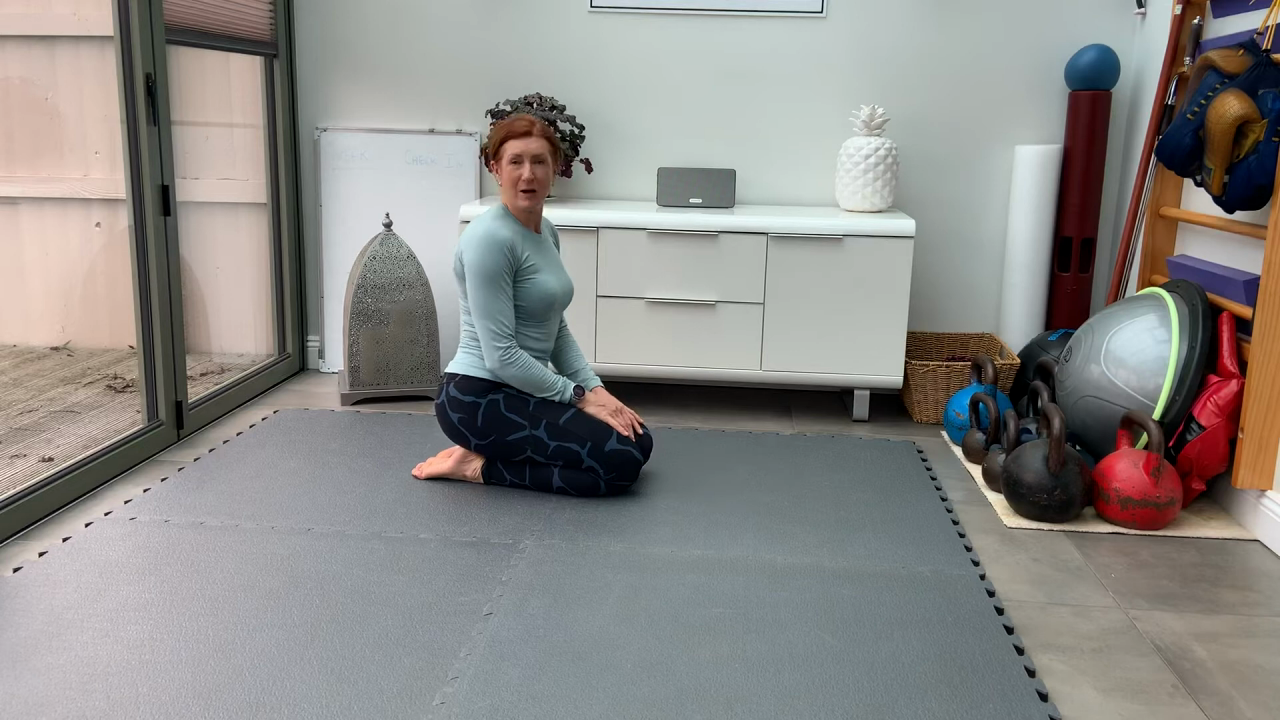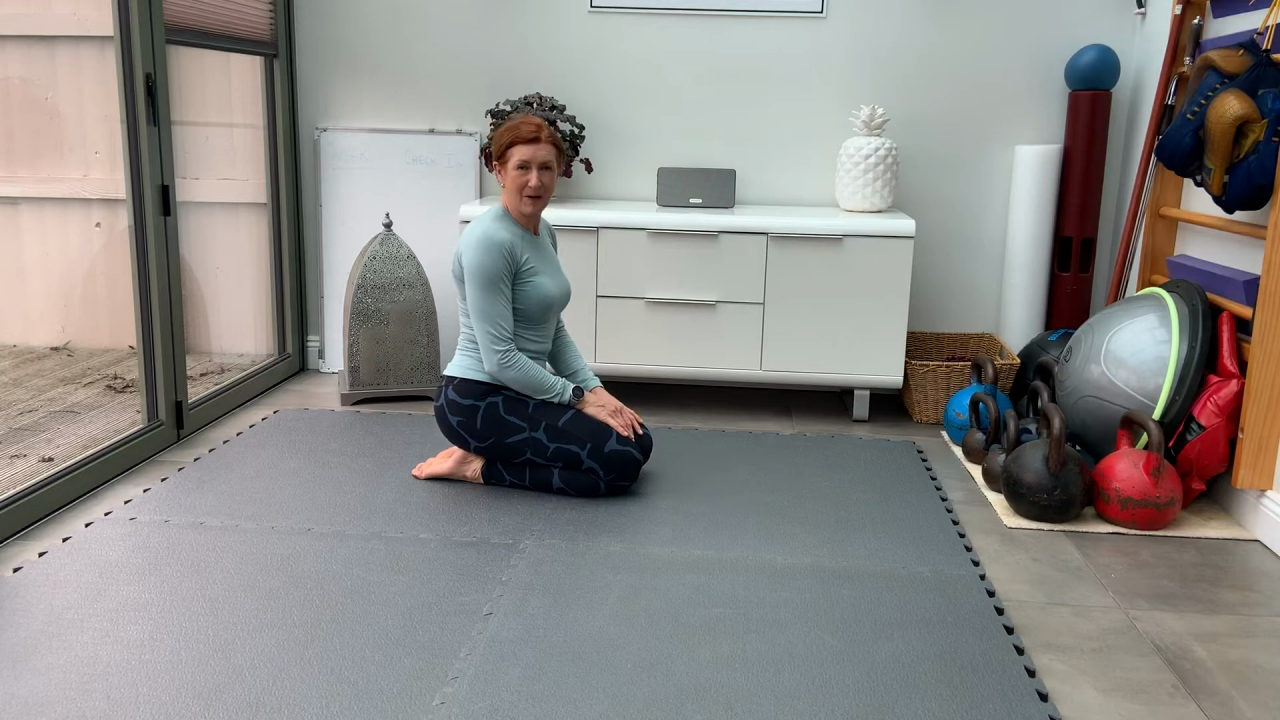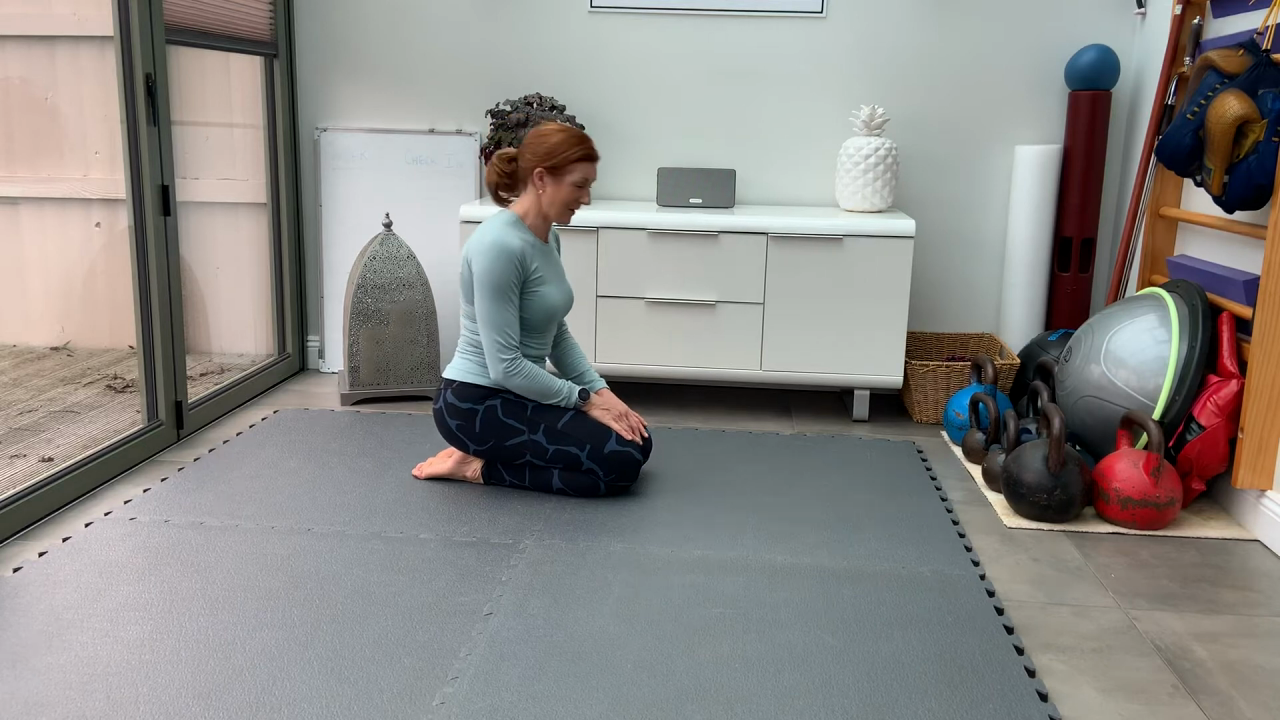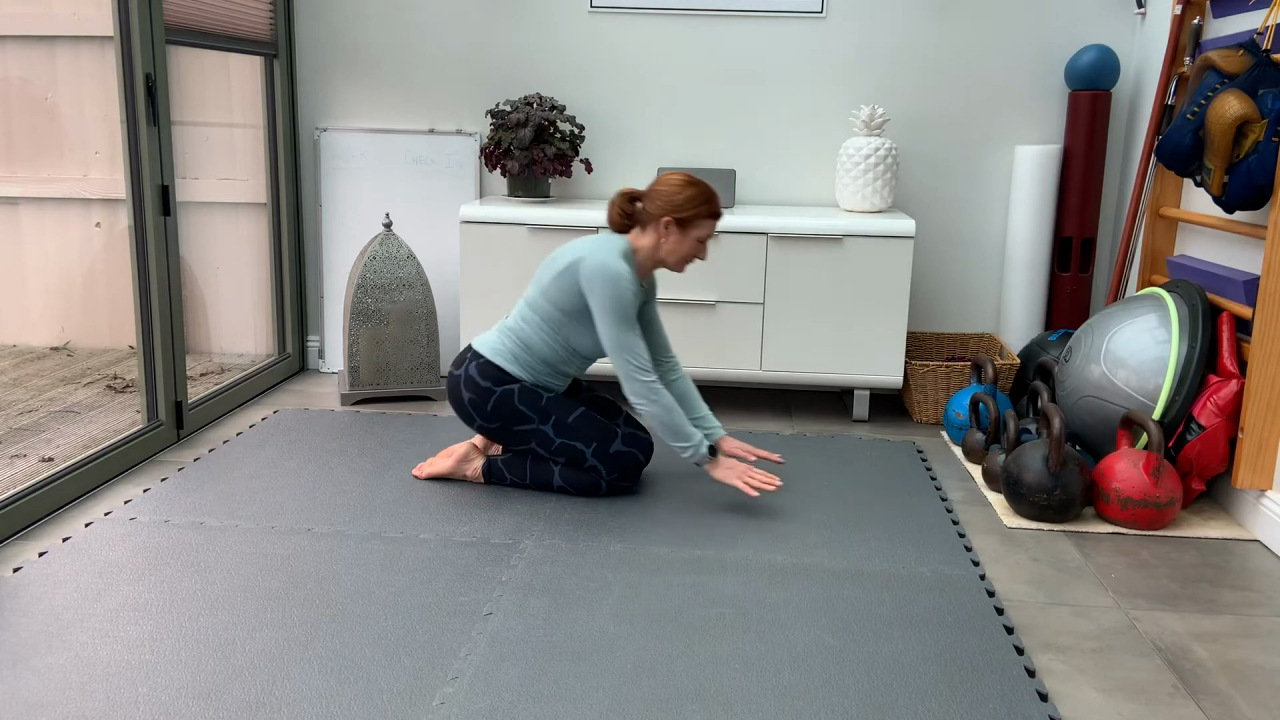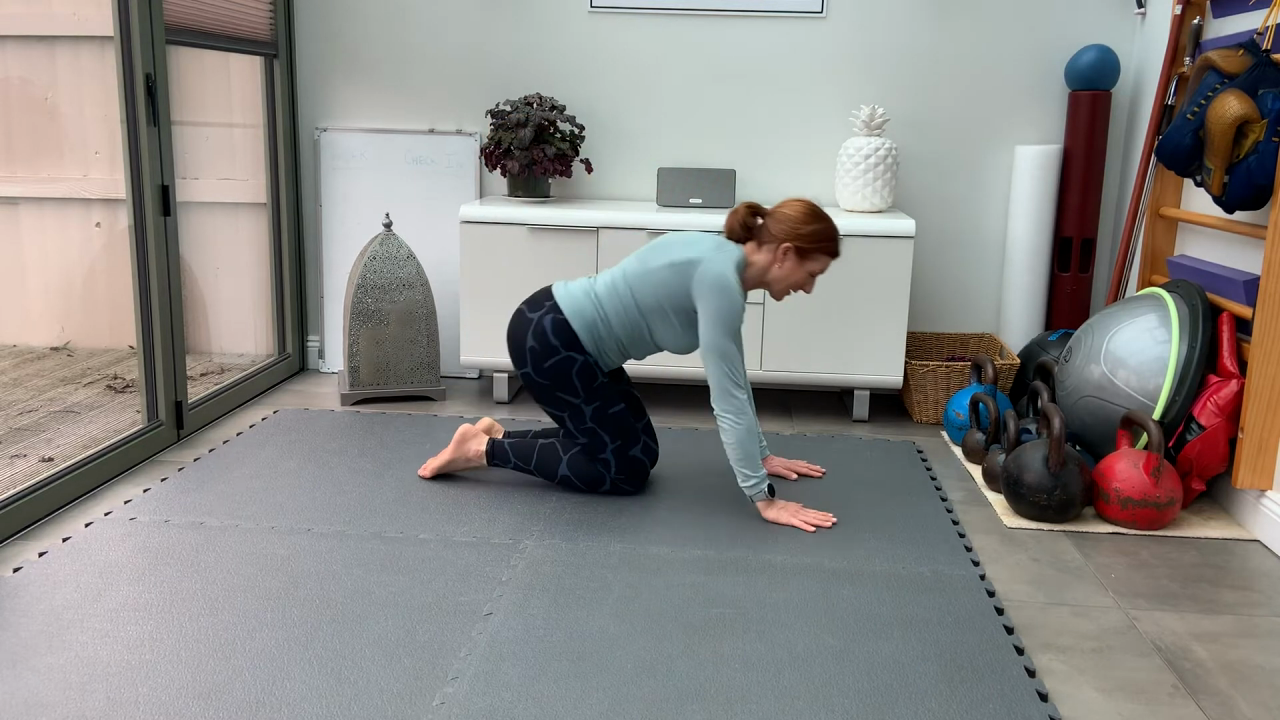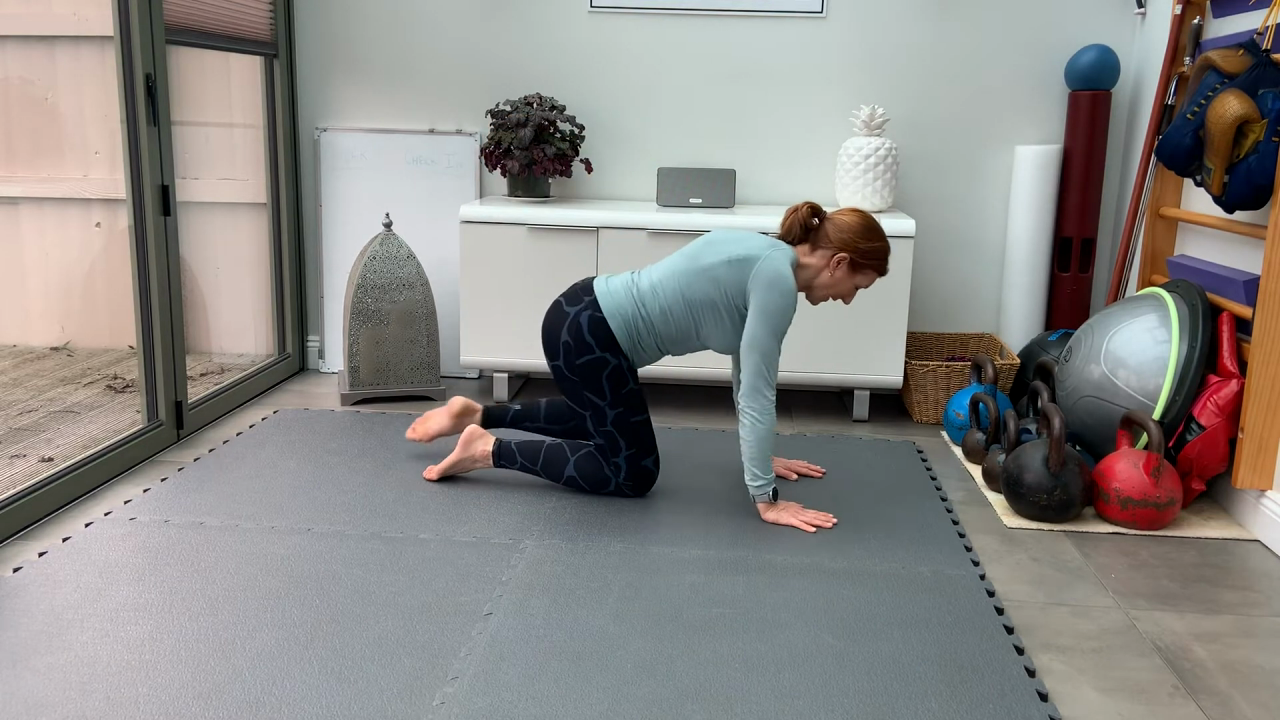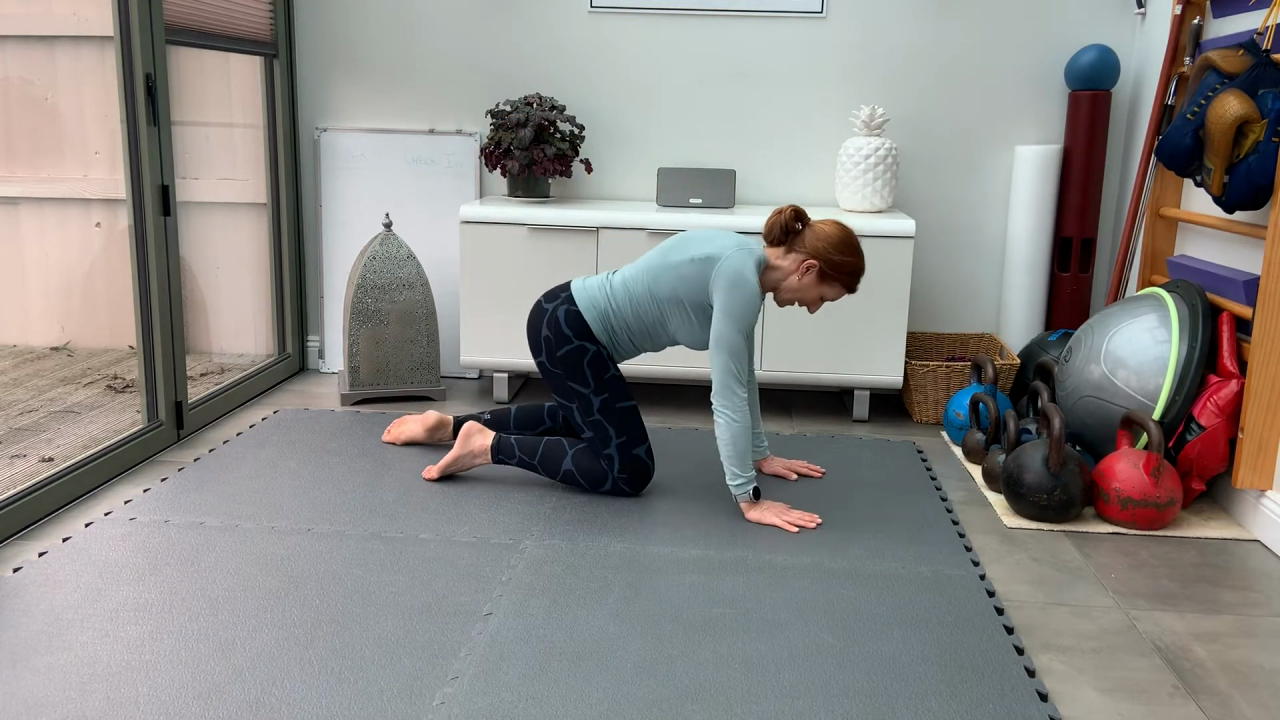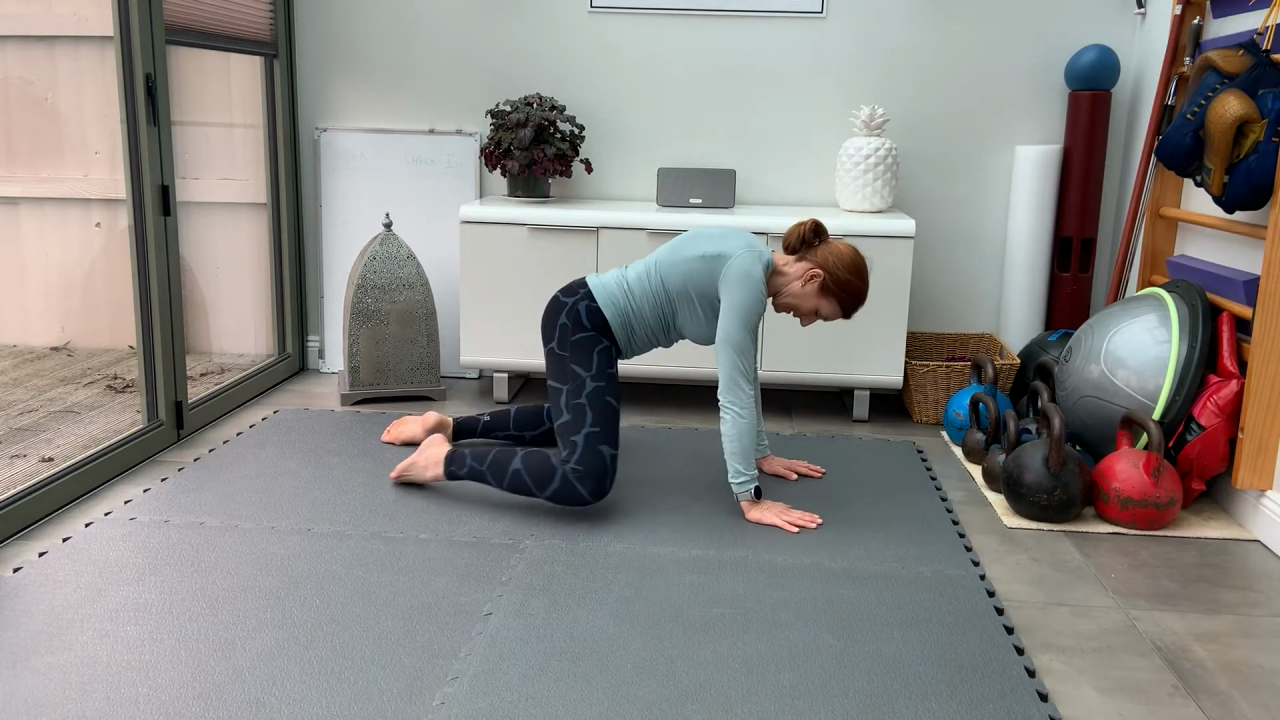
dt=0.5s
person 1, frame 1
left shoulder: (545, 231)
right shoulder: (489, 238)
left elbow: (556, 330)
right elbow: (501, 355)
left wrist: (595, 389)
right wrist: (579, 396)
left hip: (518, 392)
right hip: (480, 399)
left knee: (637, 442)
right knee: (619, 462)
left ankle: (487, 452)
right ankle: (479, 465)
person 1, frame 2
left shoulder: (542, 232)
right shoulder: (488, 240)
left elbow: (553, 332)
right elbow: (500, 358)
left wrist: (594, 389)
right wrist: (577, 397)
left hip: (518, 393)
right hip: (479, 402)
left knee: (637, 442)
right knee: (619, 462)
left ankle: (485, 452)
right ankle: (479, 466)
person 1, frame 3
left shoulder: (545, 238)
right shoulder: (500, 245)
left elbow: (557, 335)
right elbow: (505, 365)
left wrist: (599, 390)
right wrist: (582, 398)
left hip: (516, 395)
right hip: (478, 404)
left knee: (636, 443)
right knee: (619, 464)
left ankle: (486, 451)
right ankle: (479, 467)
person 1, frame 4
left shoulder: (639, 273)
right shoulder: (607, 269)
left elbow: (664, 366)
right elbow: (640, 384)
left wrist: (716, 437)
right wrist: (706, 457)
left hip: (532, 384)
right hip: (489, 385)
left knee: (635, 446)
right knee: (621, 465)
left ankle: (501, 442)
right ankle: (482, 466)
person 1, frame 5
left shoulder: (726, 265)
right shoulder: (719, 277)
left elbow: (733, 379)
right elbow: (727, 397)
left wrist: (760, 455)
right wrist: (764, 497)
left hip: (567, 332)
right hip: (548, 338)
left knee: (640, 452)
right knee: (624, 470)
left ankle: (499, 435)
right ankle: (483, 450)
person 1, frame 6
left shoulder: (765, 259)
right shoulder: (777, 279)
left elbow: (745, 376)
right elbow: (757, 396)
left wrist: (762, 458)
right wrist: (766, 500)
left hip: (590, 318)
right hip: (586, 334)
left knee: (595, 420)
right knee: (632, 472)
left ankle: (477, 414)
right ankle: (489, 449)
person 1, frame 7
left shoulder: (747, 266)
right shoulder: (740, 276)
left elbow: (743, 374)
right elbow: (727, 395)
left wrist: (759, 453)
right wrist: (749, 499)
left hip: (574, 323)
right hip: (565, 329)
left knee: (583, 418)
right knee: (630, 470)
left ankle: (452, 426)
right ankle: (489, 446)
person 1, frame 8
left shoulder: (754, 269)
right shoulder: (749, 274)
left elbow: (744, 374)
right elbow: (734, 390)
left wrist: (762, 453)
right wrist: (750, 498)
left hip: (587, 319)
right hip: (581, 322)
left knee: (580, 422)
right knee: (586, 479)
left ankle: (452, 426)
right ankle: (445, 459)
